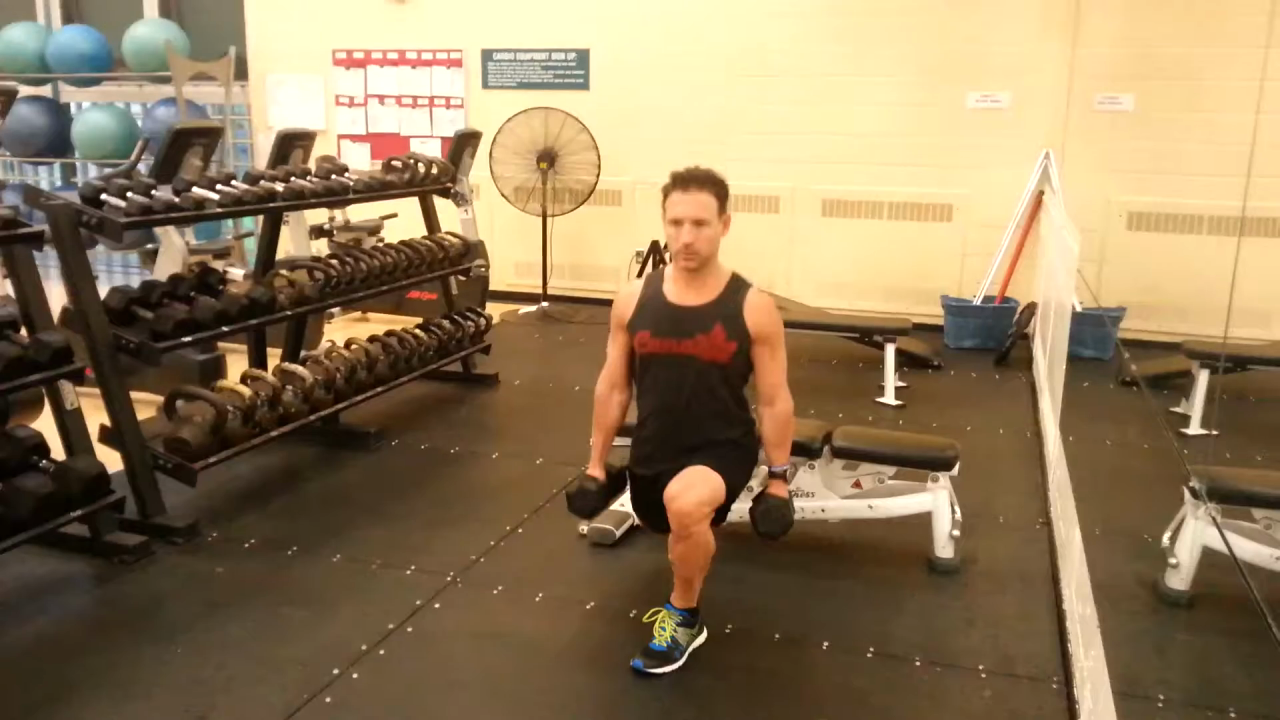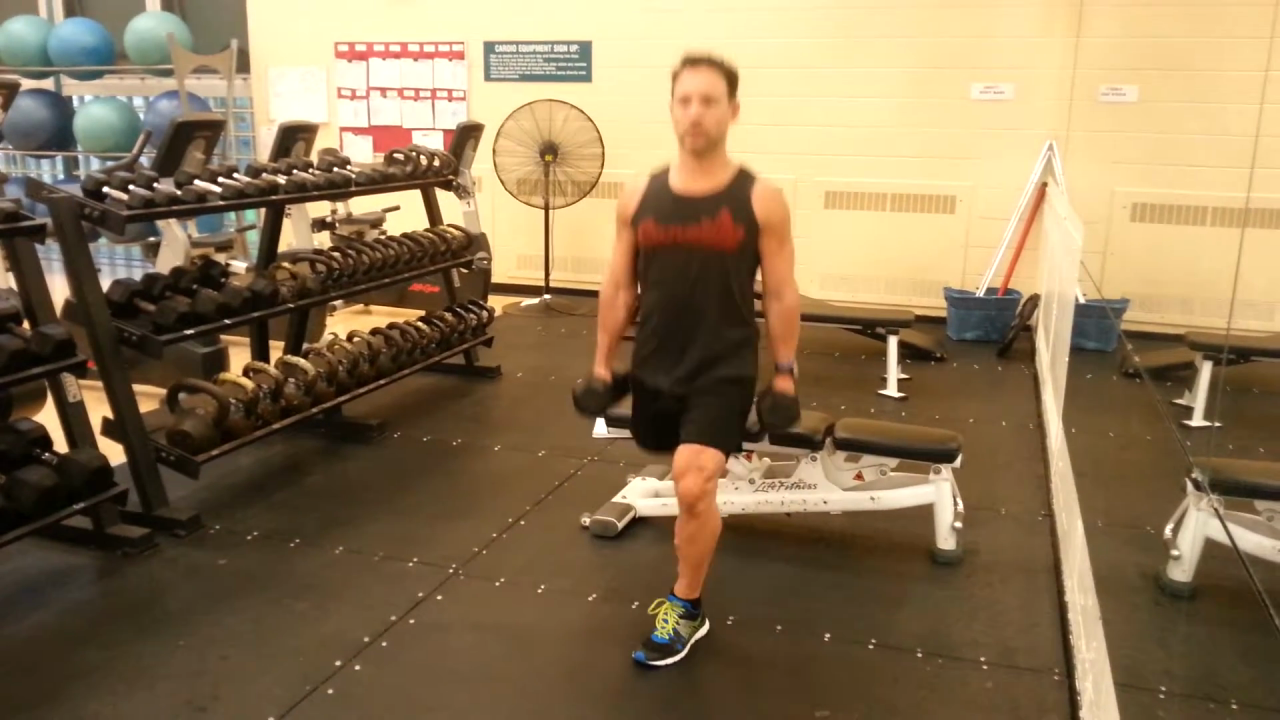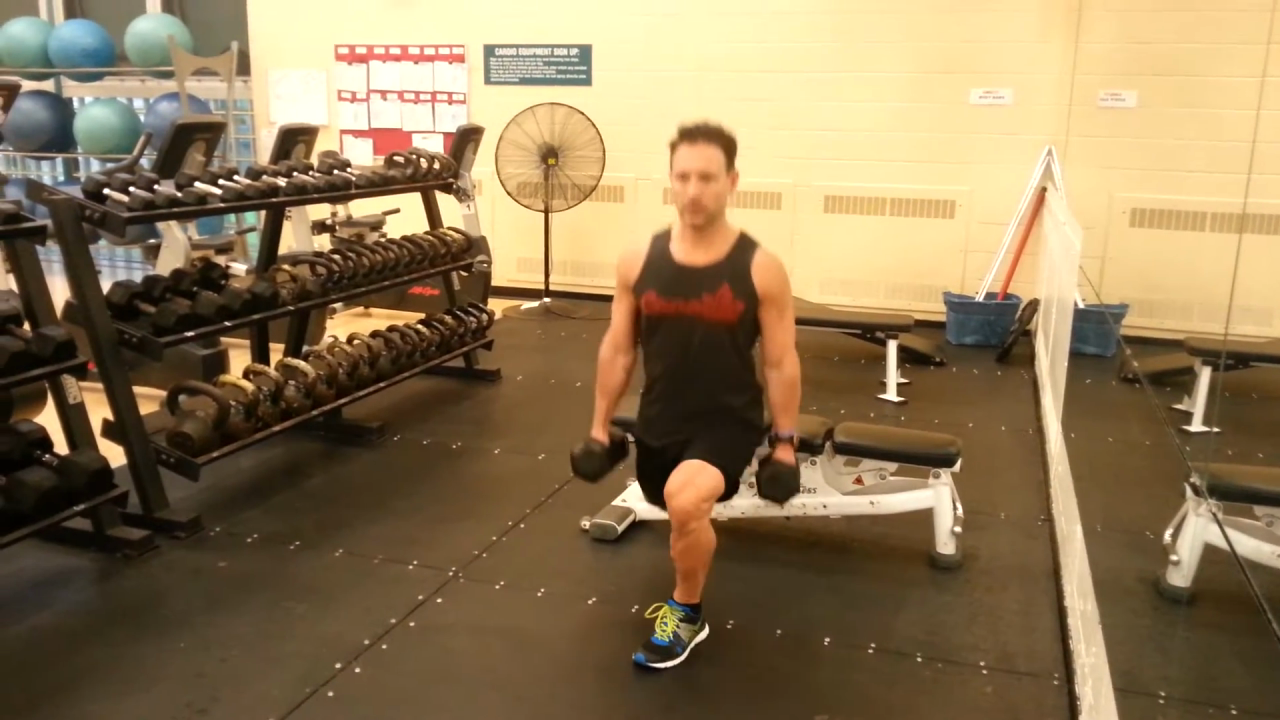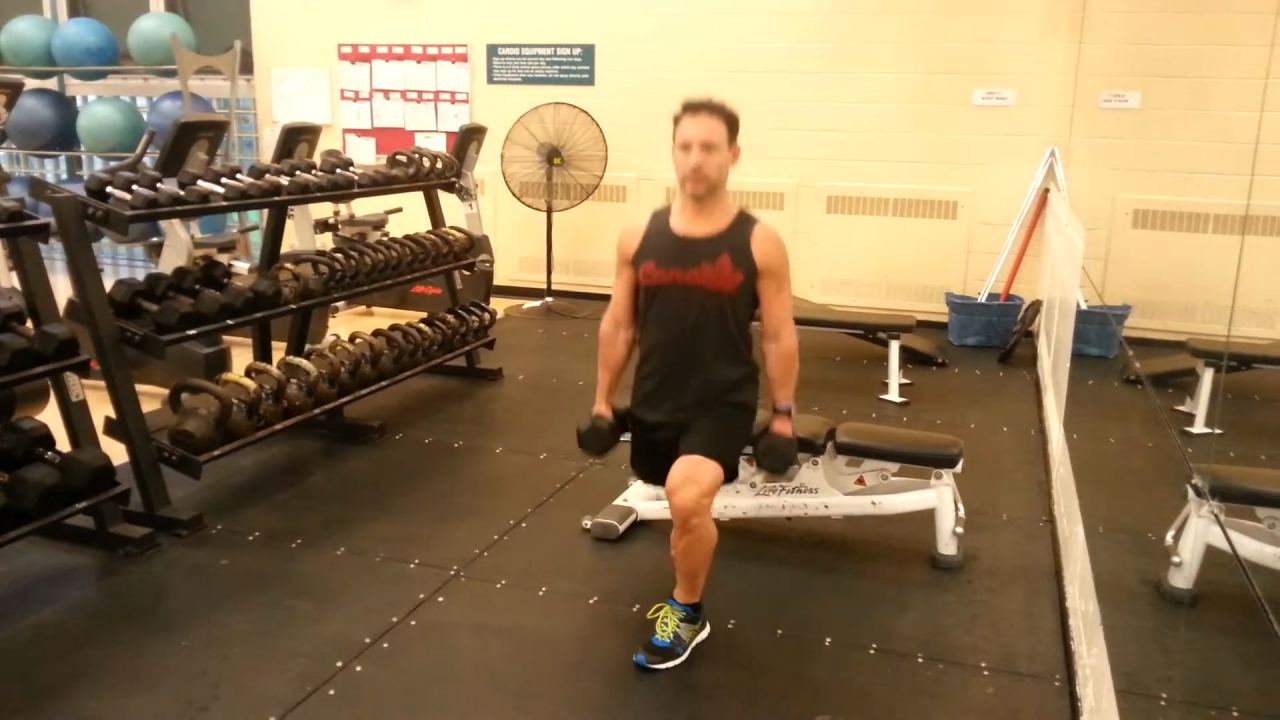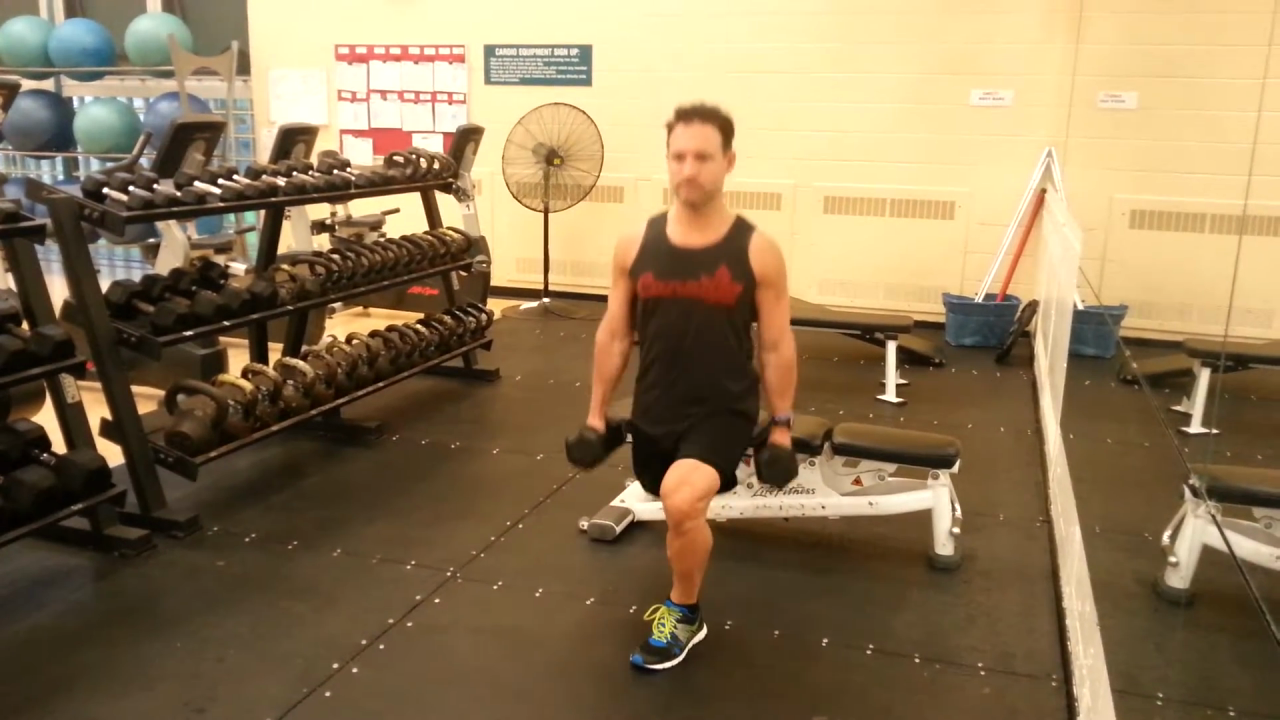
dt=1s
person 1, frame 1
left shoulder: (754, 309)
right shoulder: (633, 300)
left elbow: (775, 401)
right elbow: (613, 387)
left wrist: (778, 477)
right wrist: (596, 461)
left hip: (722, 446)
right hip: (652, 450)
left knee: (684, 505)
left ankle: (684, 617)
person 1, frame 2
left shoulder: (760, 200)
right shoulder: (639, 197)
left elbow: (781, 295)
right elbow: (619, 288)
left wrist: (783, 371)
right wrist: (602, 361)
left hip: (723, 371)
right hip: (654, 367)
left knee: (692, 486)
right knee: (674, 462)
left ankle: (687, 609)
person 1, frame 3
left shoulder: (760, 269)
right shoulder: (638, 261)
left elbow: (781, 364)
right elbow: (617, 349)
left wrist: (784, 441)
right wrist: (600, 423)
left hip: (728, 419)
right hip: (660, 421)
left knee: (685, 503)
right knee: (672, 498)
left ankle: (687, 613)
right ankle: (702, 490)
person 1, frame 4
left shoulder: (759, 244)
right shoulder: (638, 237)
left elbow: (779, 337)
right elbow: (619, 326)
left wrist: (783, 413)
right wrist: (603, 398)
left hip: (723, 400)
right hip: (654, 399)
left knee: (686, 499)
right knee: (668, 485)
left ankle: (687, 613)
person 1, frame 5
left shoulder: (757, 251)
right shoulder: (635, 244)
left elbow: (777, 346)
right elbow: (614, 335)
left wrist: (781, 424)
right wrist: (597, 410)
left hip: (723, 409)
right hip: (655, 409)
left knee: (681, 501)
right knee: (669, 493)
left ankle: (684, 615)
right ankle: (703, 483)
